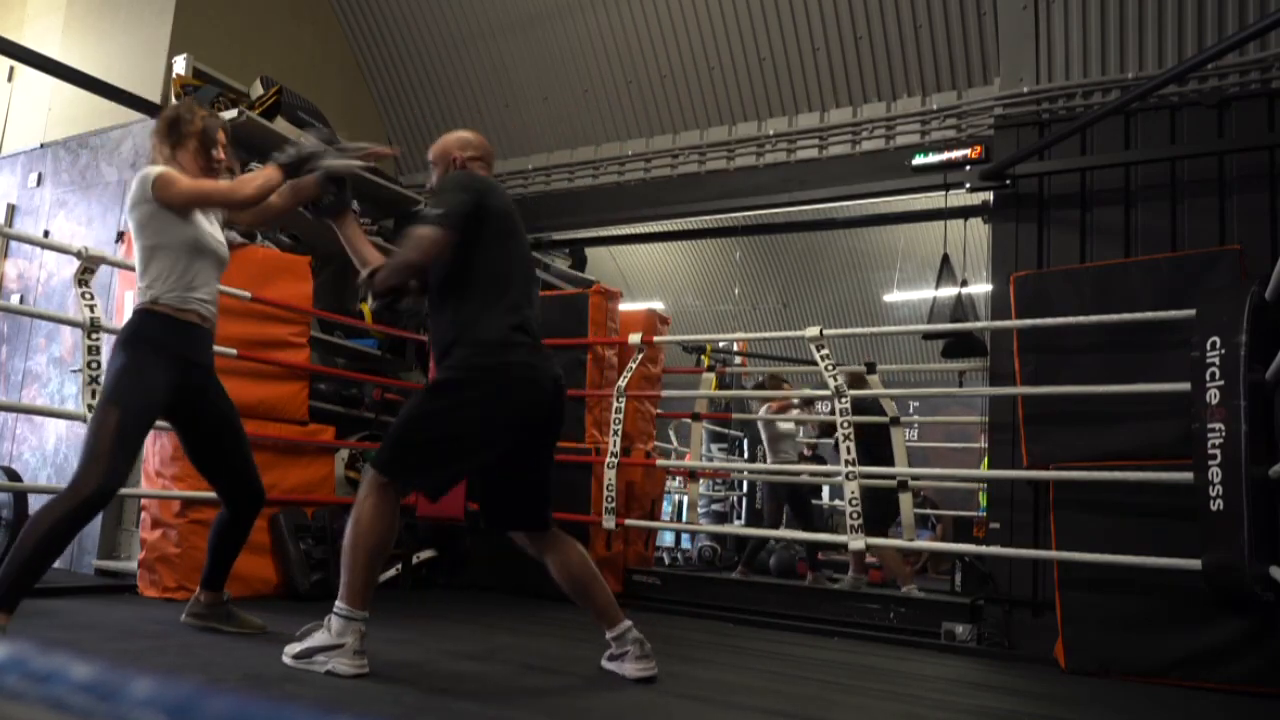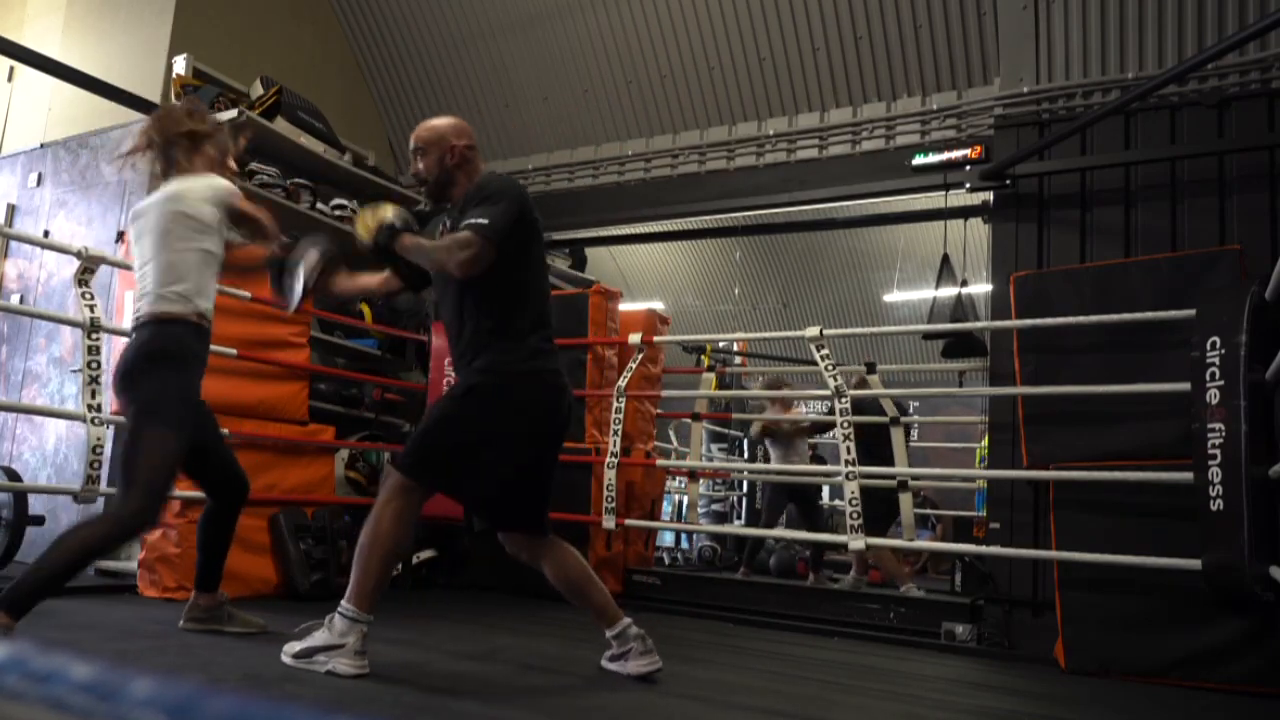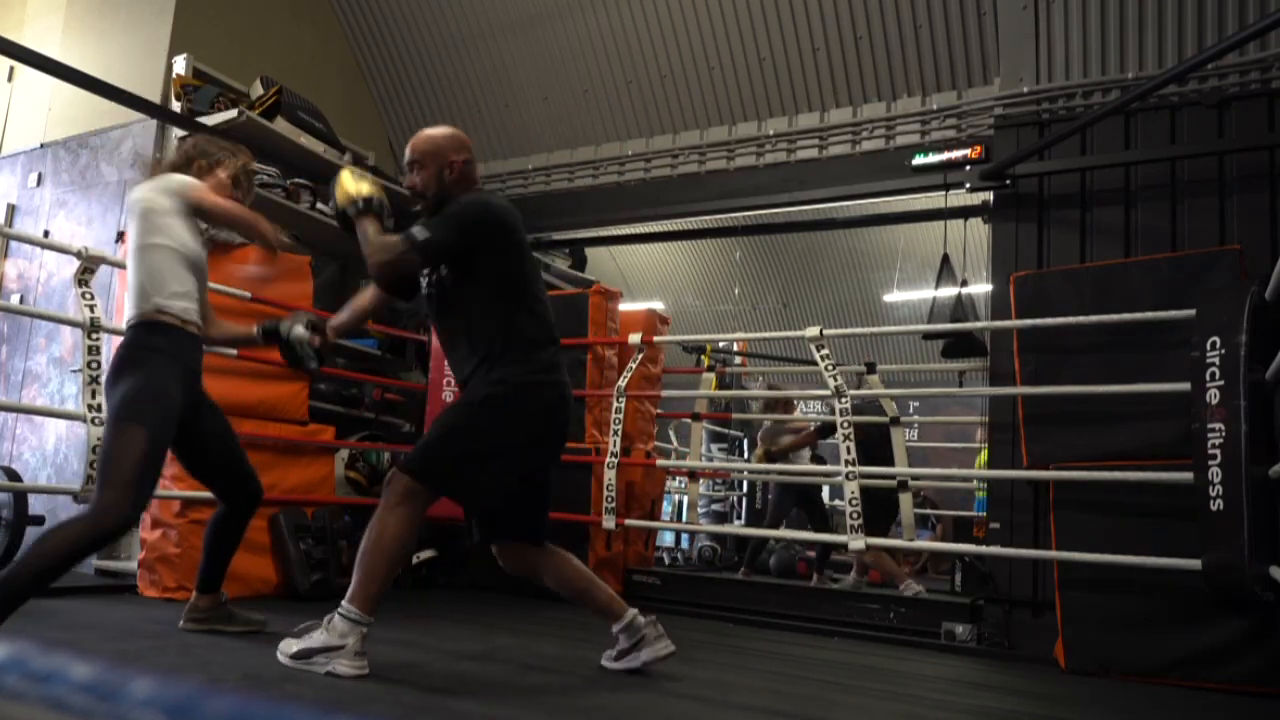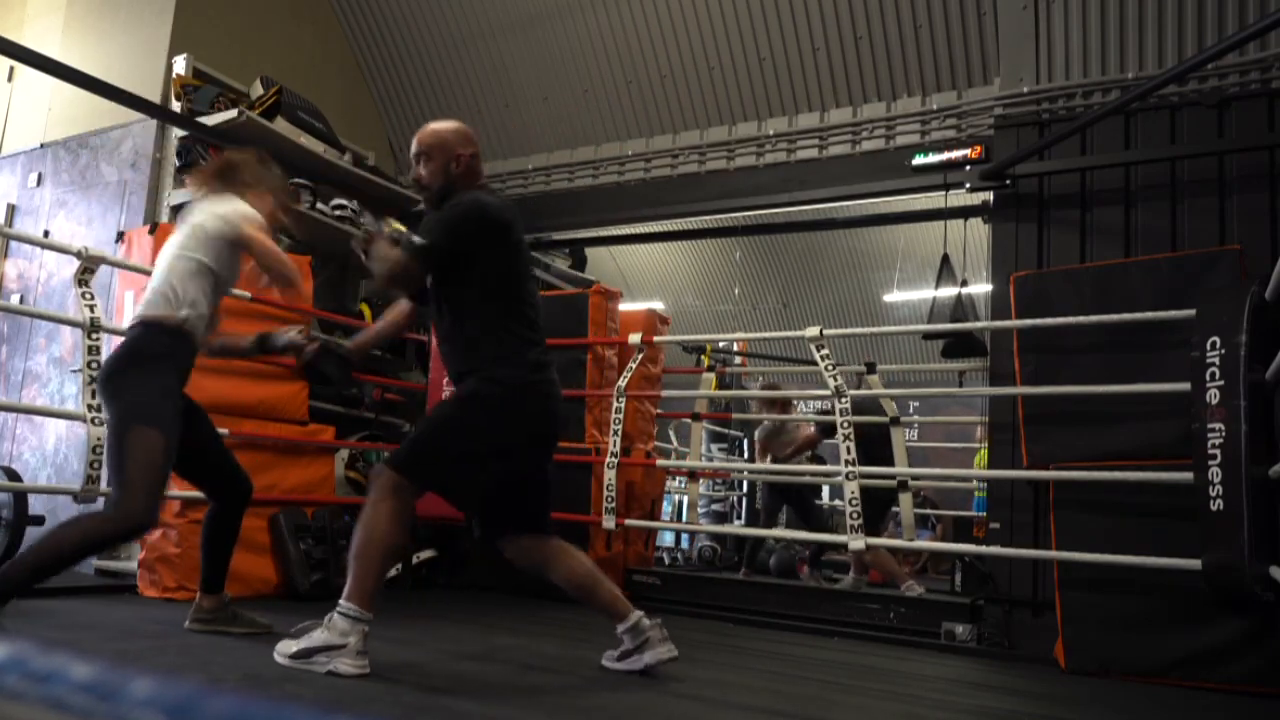
dt=0.2s
person 1, frame 1
left shoulder: (467, 187)
right shoulder: (489, 217)
left elbow: (414, 255)
right elbow: (391, 276)
left wrist: (381, 275)
right wrist: (347, 223)
left hip: (483, 378)
right hip: (532, 386)
left knee: (379, 485)
right knee: (533, 532)
left ankle: (342, 637)
right ankle: (628, 643)
person 1, frame 2
left shoulder: (498, 192)
right shoulder: (454, 222)
left elbow: (463, 261)
left wrist: (398, 240)
left hip: (509, 383)
right hip: (529, 391)
left knee: (401, 486)
right knee: (525, 537)
left ankle: (345, 637)
right ankle: (629, 641)
person 1, frame 3
left shoulder: (479, 214)
right shoulder: (447, 228)
left elbow: (383, 262)
right elbow: (379, 292)
left wrist: (362, 215)
right wrist: (320, 334)
left hip: (518, 395)
right hip: (521, 401)
left knee: (404, 489)
right knee: (517, 549)
left ankle: (344, 638)
right ankle: (636, 630)
person 1, frame 4
left shoulder: (473, 212)
right shoulder: (460, 220)
left elbow: (391, 273)
right elbow: (412, 303)
left wrist: (381, 239)
right wrist: (349, 349)
left hip: (501, 394)
right hip: (527, 398)
left knee: (391, 486)
right knee: (525, 542)
left ankle: (344, 638)
right ankle: (641, 632)
person 2, frame 1
left shoulder: (204, 209)
right shoulder: (151, 182)
left elbow: (261, 209)
right elbow: (237, 193)
left wrist: (305, 171)
right wrist: (286, 160)
left hip: (195, 363)
right hip: (149, 348)
left knee: (245, 494)
right knee: (94, 486)
left ankle: (207, 602)
person 2, frame 2
left shoulder: (145, 212)
right shoulder: (210, 190)
right elbow: (267, 230)
left hip: (155, 359)
right hip: (169, 360)
left knee: (231, 489)
right knee: (134, 513)
left ankle: (205, 602)
person 2, frame 3
left shoulder: (188, 239)
right shoulder: (158, 191)
left elbow: (209, 327)
right elbow: (249, 222)
left wrist: (269, 330)
right wrist: (272, 238)
left hip: (180, 376)
right hip: (151, 364)
left knee: (244, 493)
right knee: (114, 515)
left ankle: (205, 603)
person 2, frame 4
left shoulder: (202, 227)
right shoulder: (230, 212)
left elbow: (204, 338)
right elbow: (289, 281)
left wrist: (266, 341)
left hip: (158, 378)
right hip: (145, 370)
left knee: (234, 489)
right knee: (132, 514)
left ankle: (211, 604)
person 3, frame 1
left shoulder: (854, 405)
right shoulder: (885, 403)
left elbow: (825, 429)
left knee: (873, 537)
left ankle: (909, 589)
right ankle: (855, 577)
person 3, frame 2
left shoulder: (852, 404)
right shoulder: (895, 406)
left hip: (873, 484)
right knee: (862, 531)
left ankle: (909, 589)
right ankle: (855, 578)
person 3, frame 3
left shoulder: (850, 412)
left elbow: (810, 437)
left wrist: (772, 452)
left hip: (873, 486)
left knee: (867, 546)
right knee: (862, 534)
left ankle: (909, 587)
right ankle: (857, 578)
person 3, frame 4
left shoulder: (848, 408)
right shoulder: (884, 408)
left elbow: (813, 439)
left knee: (866, 545)
left ankle: (909, 587)
right ankle: (856, 579)
person 4, frame 1
left shoulder: (792, 413)
right shoulder: (766, 412)
right elbow: (784, 405)
right wrist: (801, 403)
left knee: (811, 527)
right knee: (771, 525)
left ankle: (813, 574)
right ankle: (742, 570)
person 4, frame 2
left shoulder: (798, 414)
right shoulder: (768, 420)
right elbow: (755, 432)
left hip: (803, 480)
right hip: (778, 480)
left knee: (818, 530)
right knee: (766, 525)
left ankle: (816, 575)
right ankle: (744, 570)
person 4, frame 3
left shoulder: (795, 419)
right shoulder: (767, 430)
left elbow: (804, 426)
right elbow: (759, 458)
right wrist: (765, 453)
left hip: (807, 481)
right hip: (785, 483)
left knee: (825, 531)
right knee: (770, 525)
left ankle: (819, 576)
right ankle: (745, 571)
person 4, frame 4
left shoulder: (797, 423)
right shoulder: (762, 432)
right elbow: (761, 463)
left hip: (798, 485)
right hip: (775, 485)
left knee: (821, 530)
right knee: (765, 526)
left ankle: (811, 569)
right ankle: (745, 571)
